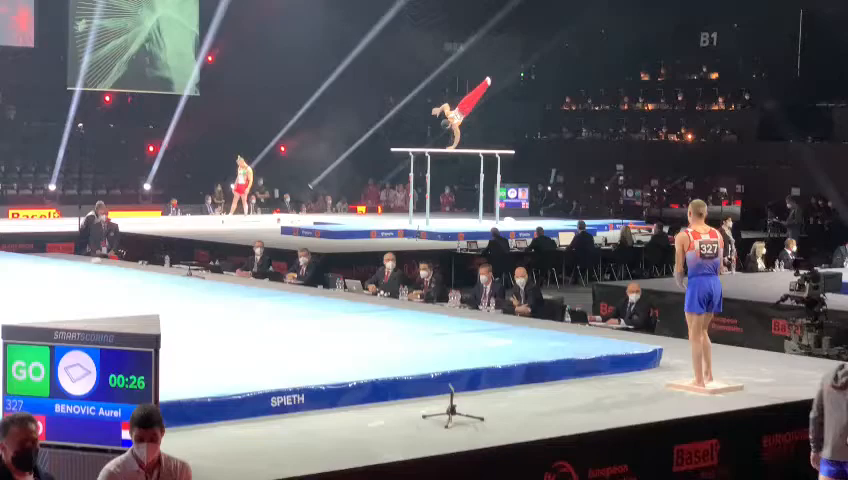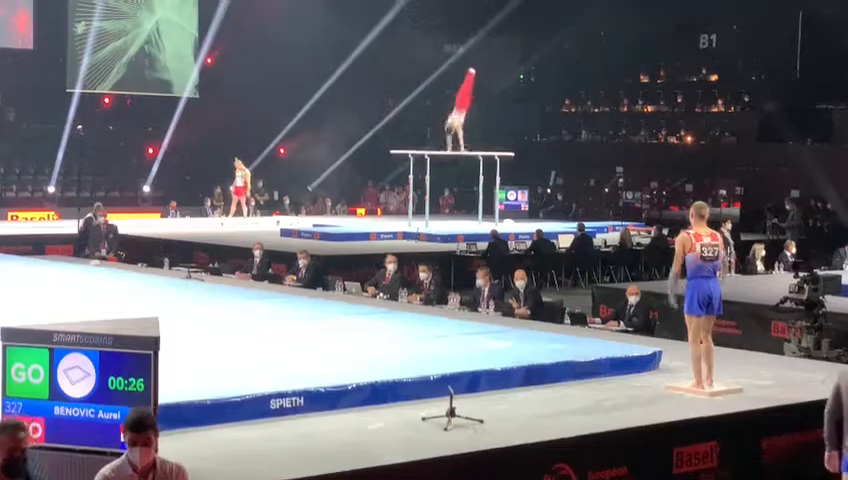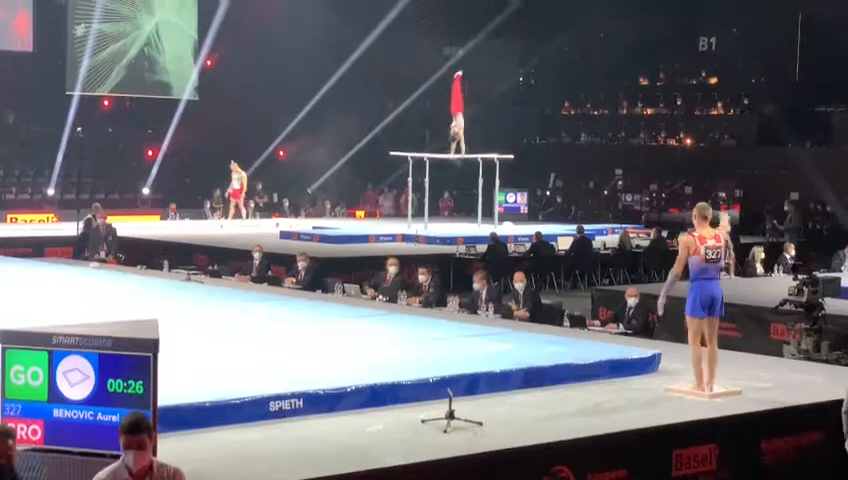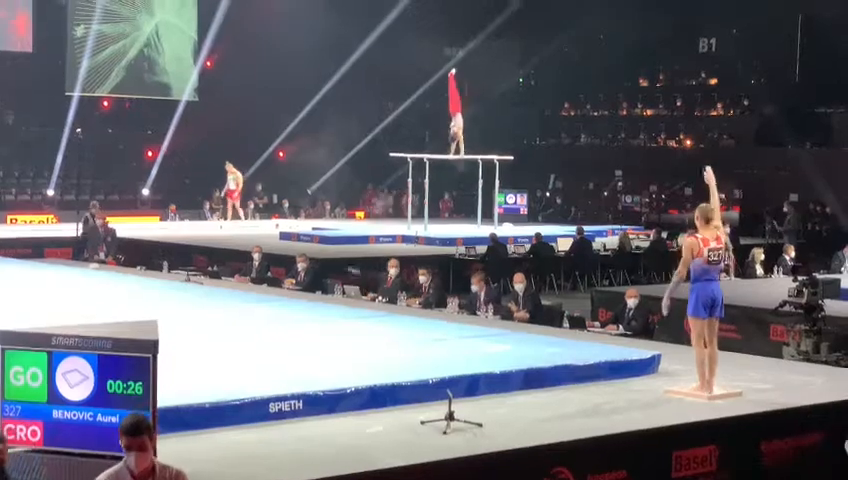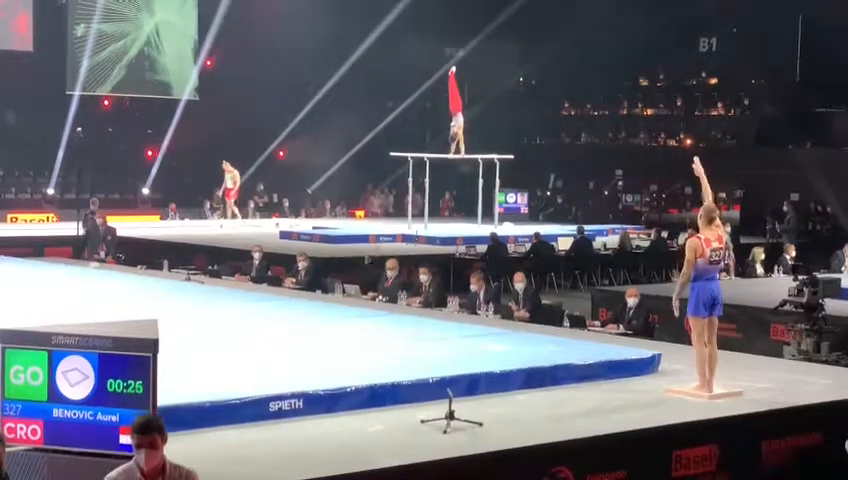
dt=0.2s
person 1, frame 1
left shoulder: (683, 236)
right shoulder: (716, 234)
left elbow: (679, 269)
right elbow: (719, 266)
left wrist: (681, 283)
left hip: (697, 284)
right hip: (715, 284)
left knee: (695, 335)
right knee: (702, 331)
left ankle: (699, 380)
right ankle: (708, 372)
person 1, frame 2
left shoulder: (685, 237)
right shoulder: (717, 237)
left elbow: (676, 269)
right elbow: (722, 266)
left wrist: (671, 291)
left hip: (697, 287)
right hip: (714, 286)
left knee: (695, 338)
right knee: (706, 335)
left ankle: (699, 381)
right ankle: (709, 377)
person 1, frame 3
left shoulder: (688, 239)
right shoulder: (720, 236)
left elbow: (677, 271)
left wrist: (663, 294)
left hip: (699, 290)
right hip: (716, 289)
left knee: (695, 340)
right knee: (711, 340)
left ankle: (699, 384)
right ankle: (710, 383)
person 1, frame 4
left shoulder: (691, 242)
right shoulder: (719, 234)
left elbow: (681, 273)
right elbow: (715, 208)
left wrist: (667, 295)
right wrist: (712, 183)
left hip: (700, 291)
right hip: (716, 289)
left knee: (698, 341)
right knee: (712, 341)
left ankle: (701, 385)
right ankle: (710, 384)
person 1, frame 5
left shoulder: (694, 242)
right shoulder: (720, 233)
left elbow: (687, 274)
right elbow: (710, 203)
left wrist: (676, 295)
right wrist: (702, 175)
left hip: (700, 289)
right hip: (716, 287)
left knee: (699, 341)
right knee: (711, 340)
left ankle: (702, 384)
right ankle: (710, 382)
